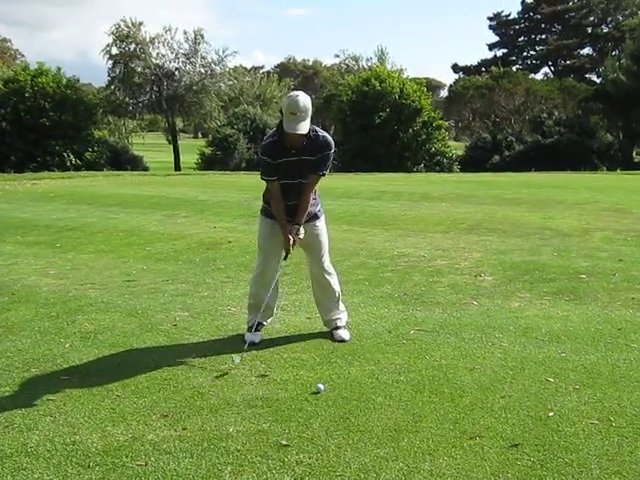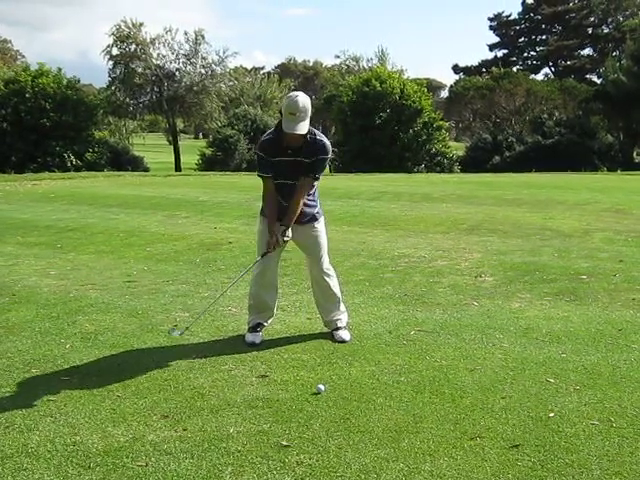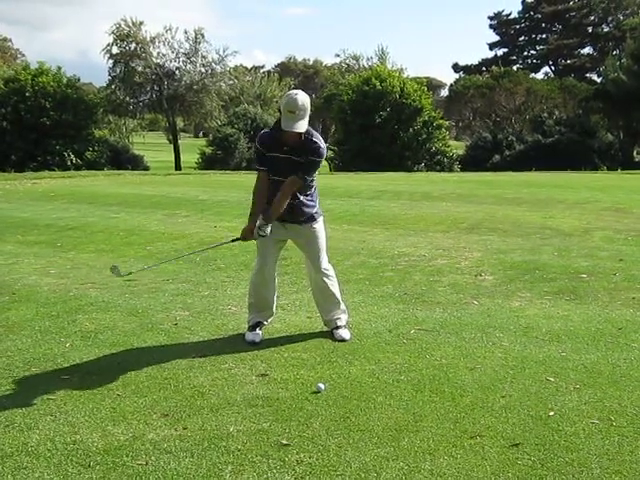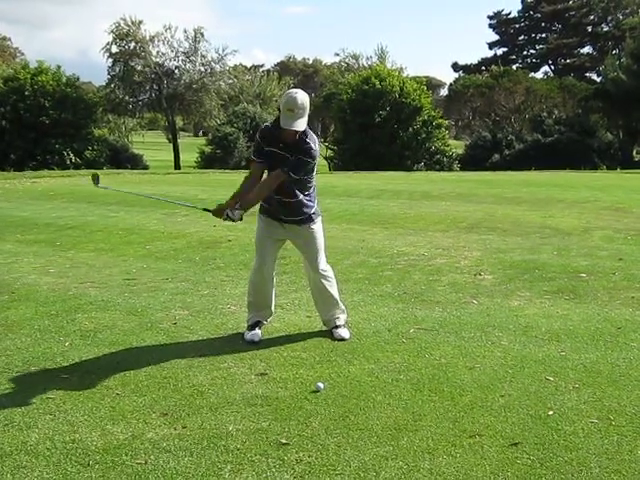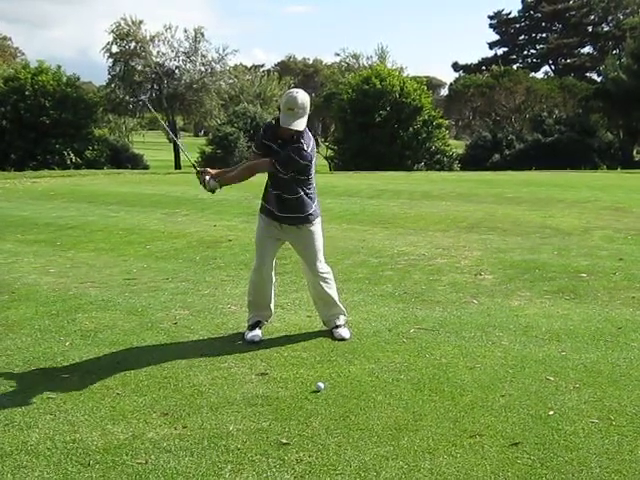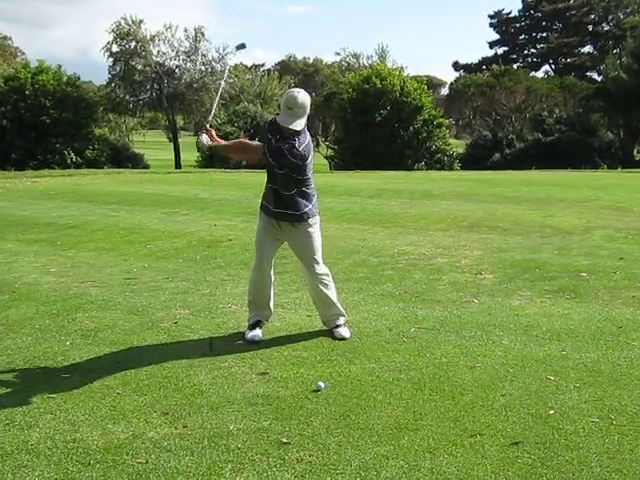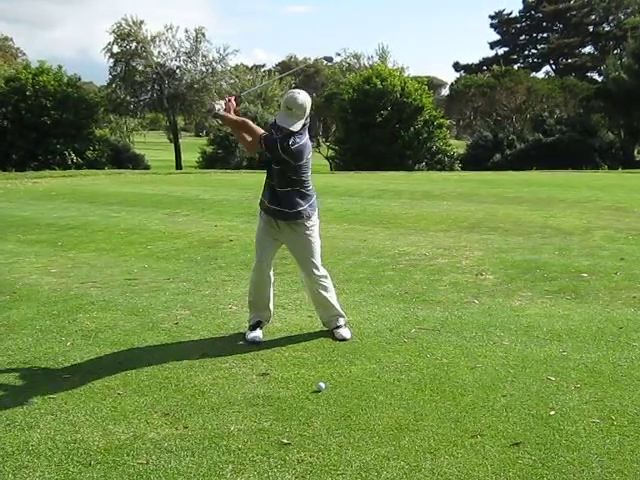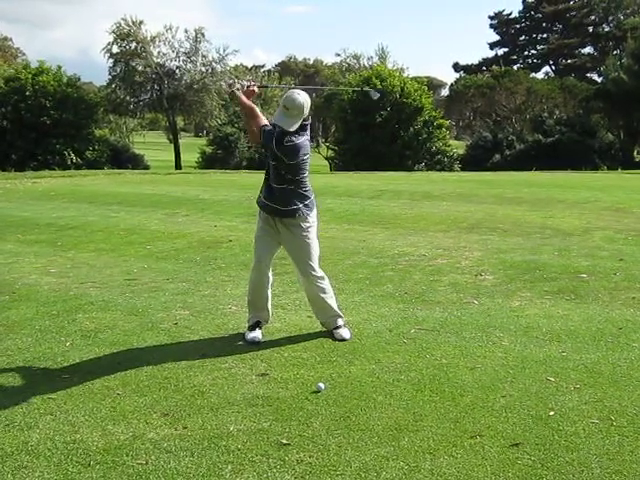
dt=0.1s
person 1, frame 1
left shoulder: (323, 143)
right shoulder: (269, 146)
left elbow: (309, 189)
right elbow: (274, 193)
left wrist: (299, 225)
right wrist: (285, 230)
left hip: (310, 215)
right hip: (274, 216)
left knee: (322, 268)
right knee: (265, 269)
left ankle: (336, 320)
right ankle: (256, 321)
person 1, frame 2
left shoulder: (321, 146)
right shoulder: (266, 145)
left elbow: (301, 192)
right elbow: (269, 191)
left wrist: (288, 227)
right wrist: (269, 231)
left hip: (308, 217)
right hip: (274, 216)
left knee: (321, 269)
right knee: (264, 269)
left ankle: (336, 320)
right ankle: (257, 321)
person 1, frame 3
left shoulder: (315, 146)
right shoulder: (265, 139)
left elbow: (288, 189)
right elbow: (261, 183)
left wrist: (267, 224)
right wrist: (253, 220)
left hip: (306, 216)
right hip: (270, 214)
left knee: (320, 269)
right knee: (263, 268)
left ankle: (336, 319)
right ankle: (257, 320)
person 1, frame 4
left shoulder: (309, 149)
right shoulder: (266, 133)
left elbow: (272, 182)
right elbow: (255, 173)
left wrist: (240, 209)
right wrist: (231, 202)
left hip: (304, 218)
right hip: (271, 215)
left knee: (318, 269)
right knee: (262, 268)
left ankle: (335, 319)
right ankle: (257, 319)
person 1, frame 5
left shoulder: (302, 149)
right shoulder: (270, 130)
left elbow: (258, 167)
right elbow: (253, 162)
left wrist: (220, 180)
right wrist: (220, 175)
left hip: (303, 219)
right hip: (271, 214)
left knee: (317, 270)
right knee: (262, 268)
left ankle: (335, 319)
right ankle: (257, 319)
person 1, frame 6
left shoulder: (296, 146)
right shoulder: (275, 127)
left elbow: (253, 153)
right elbow: (251, 155)
left wrist: (217, 145)
right wrist: (219, 143)
left hip: (300, 217)
right hip: (270, 213)
left knee: (315, 270)
right knee: (261, 266)
left ankle: (335, 319)
right ankle: (257, 319)
person 1, frame 7
left shoulder: (293, 145)
right shoulder: (281, 126)
left elbow: (255, 135)
right elbow: (253, 145)
left wrist: (226, 117)
right wrist: (232, 117)
left hip: (299, 218)
right hip: (270, 213)
left knee: (313, 272)
right knee: (261, 267)
left ankle: (335, 320)
right ankle: (258, 320)
person 1, frame 8
left shoulder: (290, 144)
right shoulder: (293, 124)
left elbow: (259, 125)
right elbow: (255, 134)
left wrist: (242, 101)
right wrist: (246, 101)
left hip: (296, 217)
right hip: (269, 213)
left knee: (310, 272)
right knee: (259, 267)
left ankle: (334, 321)
right ankle: (257, 320)
